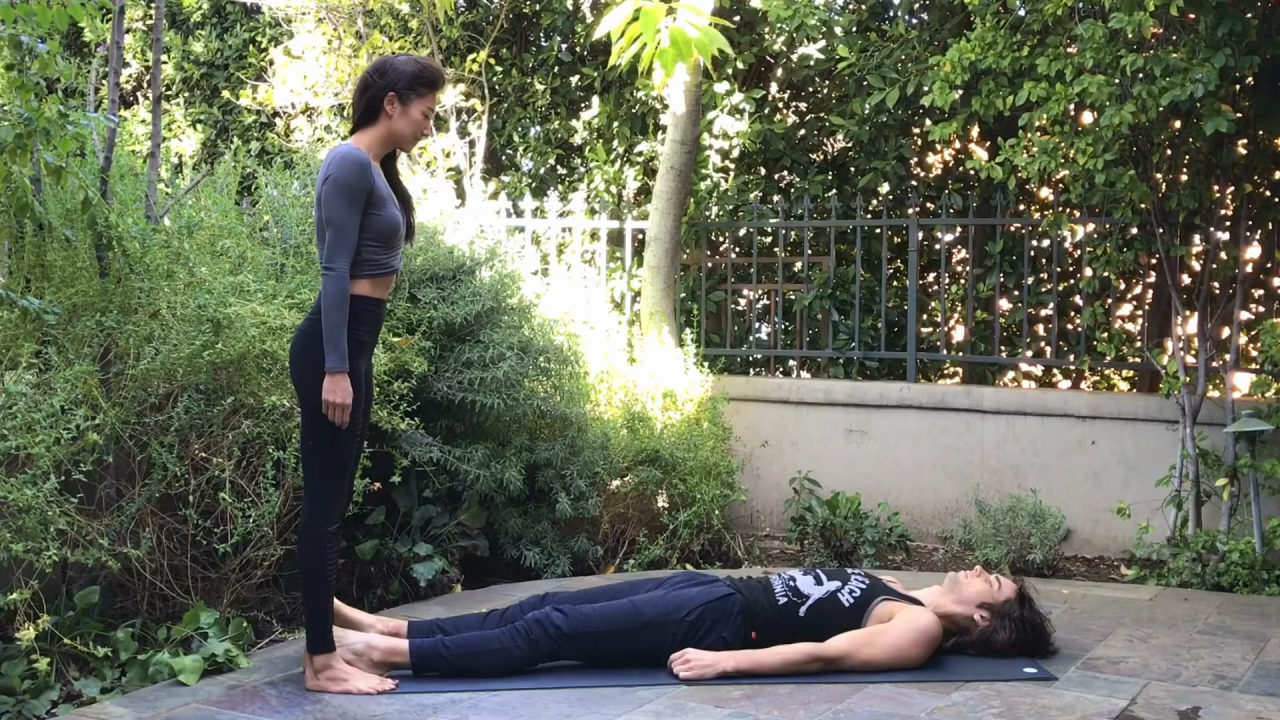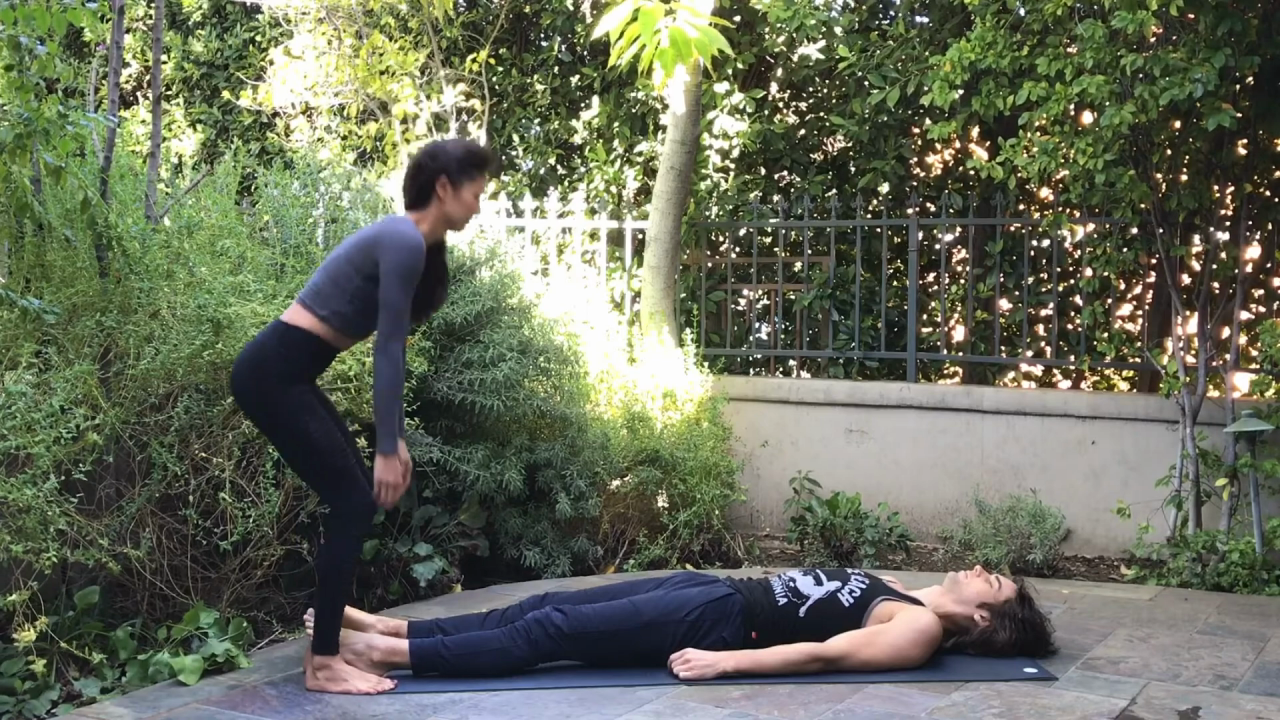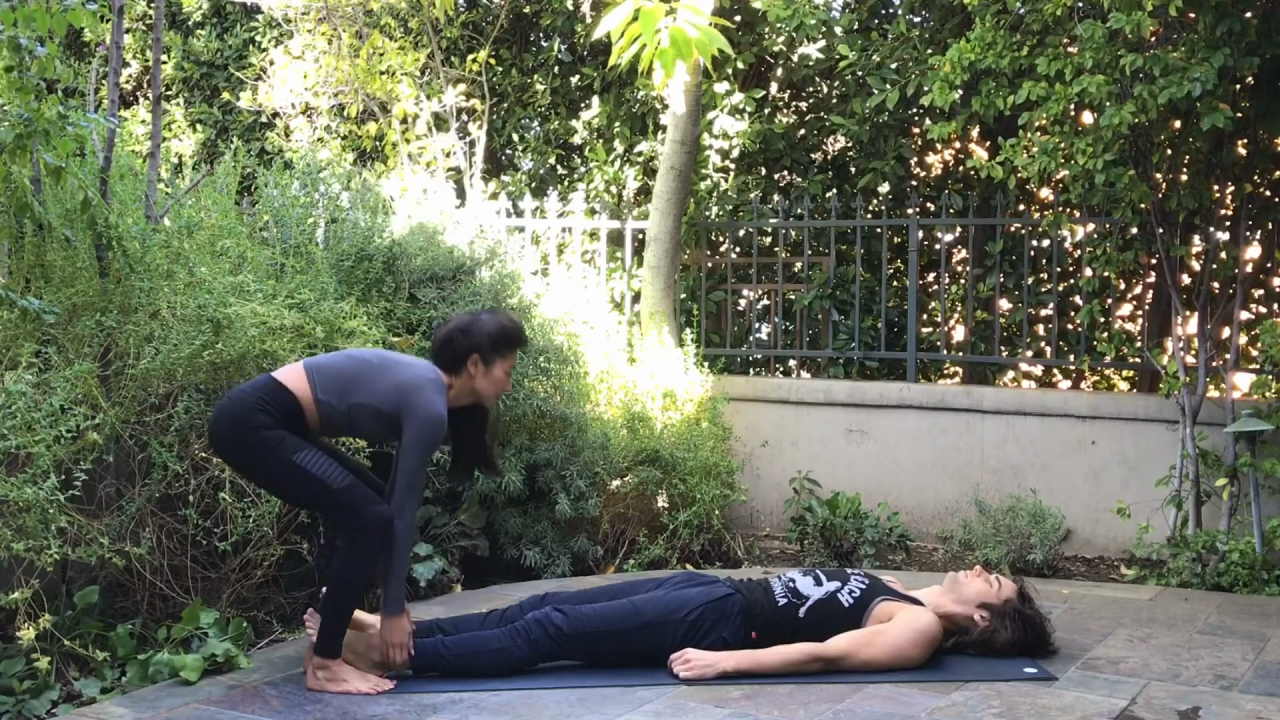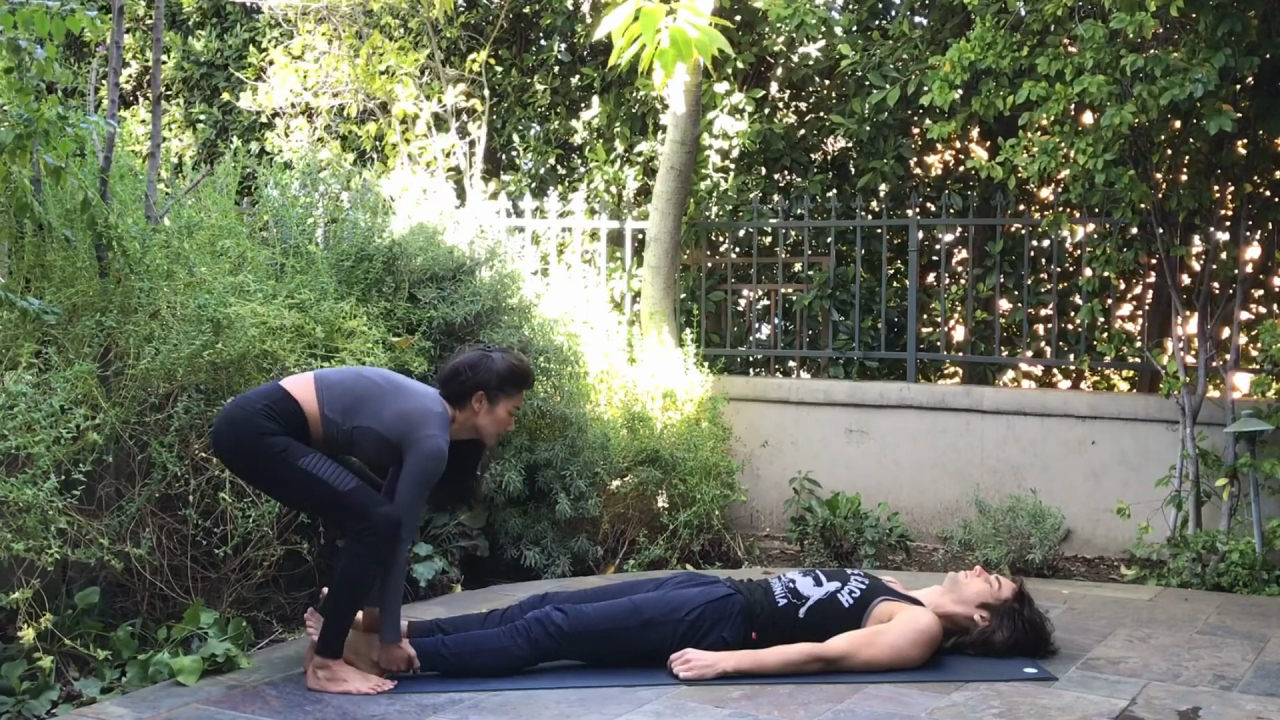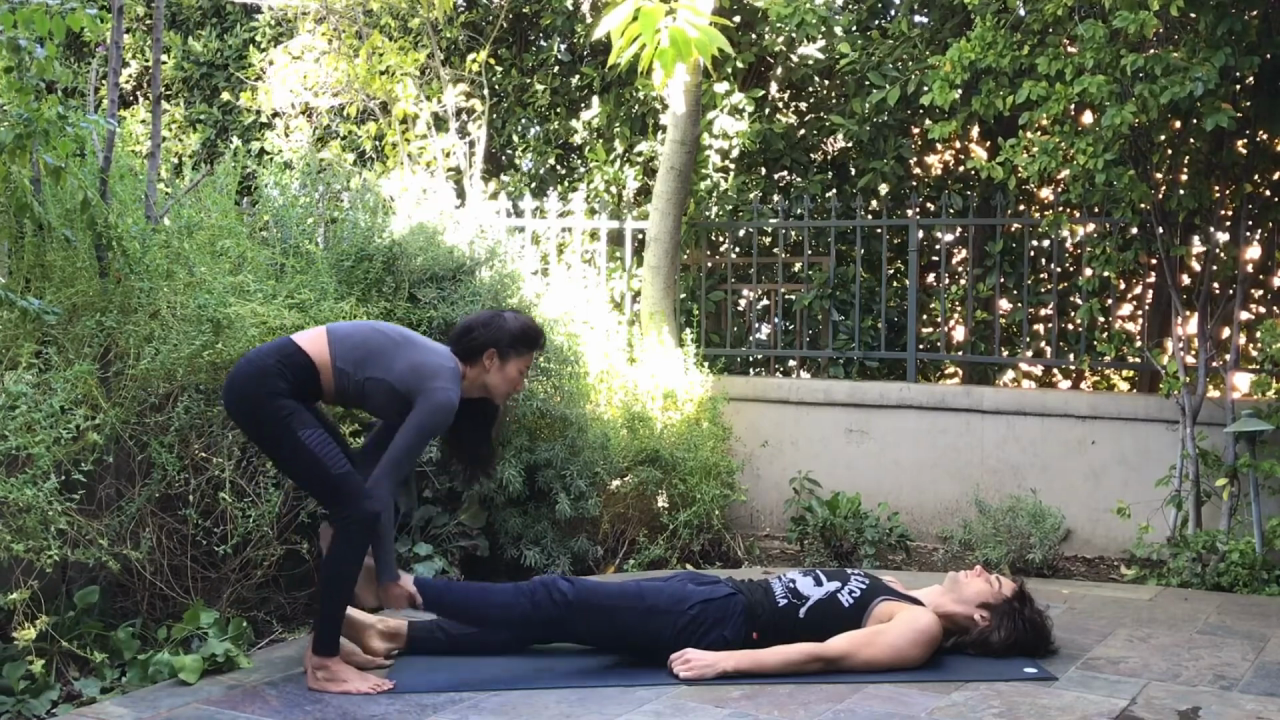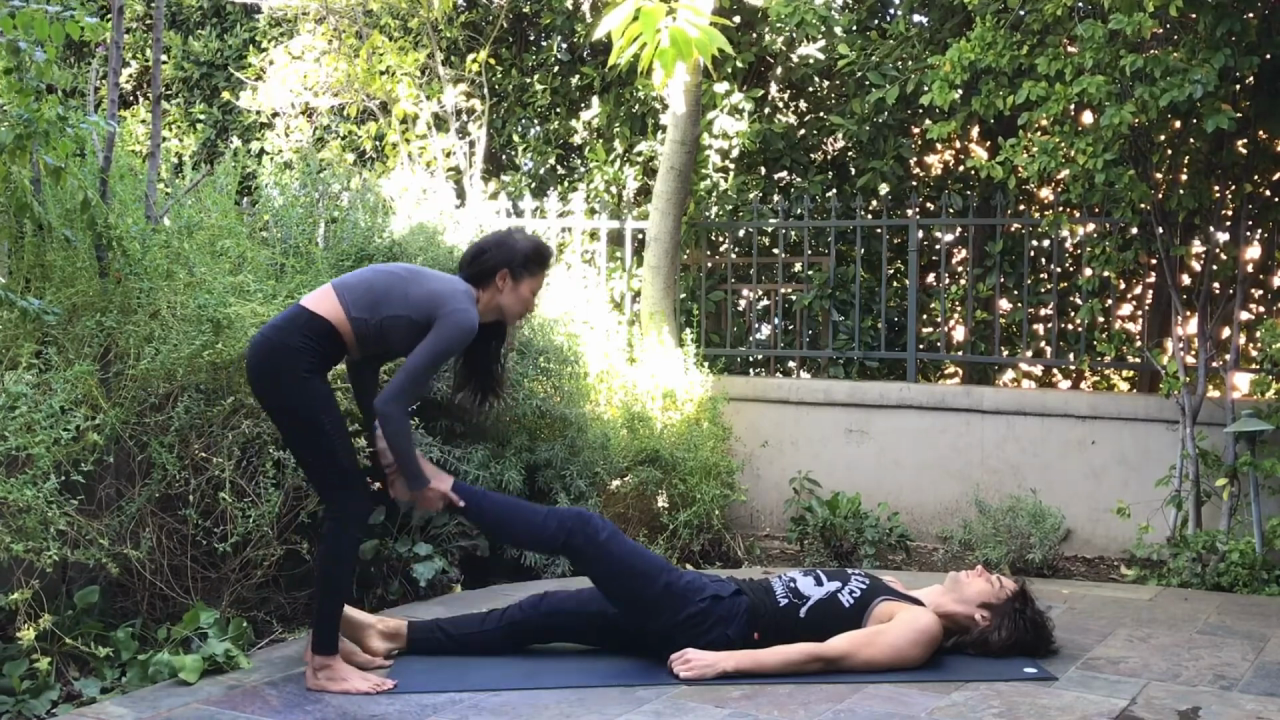
dt=0.4s
person 1, frame 1
left shoulder: (921, 629)
right shoulder: (901, 593)
left elbow: (826, 655)
left wrist: (725, 663)
left hip: (725, 621)
right hip: (723, 589)
left knee: (553, 630)
right knee: (550, 604)
left ankle: (389, 653)
right ankle: (390, 627)
person 1, frame 2
left shoulder: (921, 629)
right shoulder: (901, 591)
left elbow: (825, 655)
left wrist: (724, 661)
left hip: (725, 620)
right hip: (720, 589)
left knee: (552, 630)
right knee: (550, 603)
left ankle: (385, 653)
right ankle: (387, 626)
person 1, frame 3
left shoulder: (920, 631)
right shoulder: (901, 593)
left elbow: (826, 654)
left wrist: (725, 662)
left hip: (723, 622)
right hip: (719, 591)
left knee: (552, 632)
right knee: (548, 605)
left ankle: (388, 653)
right ankle: (392, 626)
person 1, frame 4
left shoulder: (920, 631)
right shoulder: (902, 594)
left elbow: (825, 654)
left wrist: (725, 661)
left hip: (722, 623)
right hip: (717, 592)
left knee: (550, 631)
right knee: (547, 603)
right ankle: (397, 628)
person 1, frame 5
left shoulder: (920, 631)
right shoulder: (902, 596)
left elbow: (828, 653)
left wrist: (725, 662)
left hip: (719, 623)
right hip: (721, 593)
left knee: (556, 599)
right knee: (549, 616)
left ankle: (404, 590)
right ankle: (398, 634)
person 1, frame 6
left shoulder: (919, 632)
right shoulder: (906, 596)
left elbow: (825, 653)
left wrist: (725, 662)
left hip: (717, 626)
right hip: (719, 597)
left knee: (583, 529)
right knee: (547, 610)
left ankle: (439, 489)
right ankle: (397, 635)
person 2, frame 1
left shoulder: (374, 165)
right shoulder: (350, 162)
right elbow: (337, 271)
right wrist: (337, 369)
left hip: (349, 343)
right hip: (333, 346)
left knee: (334, 498)
right knee: (326, 502)
left ankle: (325, 641)
right ankle: (321, 662)
person 2, frame 2
left shoulder: (406, 238)
right shoulder: (407, 242)
left elbow: (390, 351)
right elbow: (387, 353)
left wrist: (394, 440)
right wrist: (389, 450)
left hip: (286, 372)
right hip: (272, 374)
left knee: (358, 496)
right knee: (354, 500)
left ankle: (328, 643)
right ankle: (323, 663)
person 2, frame 3
left shoulder: (425, 386)
right shoulder: (429, 406)
left elbow: (397, 500)
right elbow: (403, 508)
left wrist: (391, 598)
right wrist: (394, 611)
left hip: (264, 417)
right hip: (248, 423)
left knee: (373, 508)
right knee: (367, 517)
left ankle: (325, 639)
right ankle: (324, 664)
person 2, frame 4
left shoulder: (427, 414)
right shoulder: (431, 438)
left elbow: (390, 509)
right elbow: (400, 535)
left wrist: (374, 608)
right wrist: (390, 638)
left hip: (266, 423)
right hip: (255, 429)
left knee: (369, 515)
right knee: (376, 521)
left ankle: (326, 643)
right ankle: (325, 664)
person 2, frame 5
left shoulder: (435, 372)
right shoulder: (442, 391)
left elbow: (372, 463)
right elbow: (383, 483)
left wrist: (372, 561)
right wrist: (388, 577)
left hip: (274, 383)
right hip: (265, 388)
left knee: (355, 504)
right knee: (359, 509)
left ankle: (325, 644)
right ankle: (324, 665)
person 2, frame 6
left shoulder: (444, 297)
right shoulder: (460, 314)
right elbow: (390, 404)
left wrist: (387, 443)
right wrist: (418, 484)
left hip: (286, 352)
right hip: (288, 359)
left knee: (351, 498)
right knee: (349, 504)
left ankle: (329, 641)
right ankle: (323, 663)
